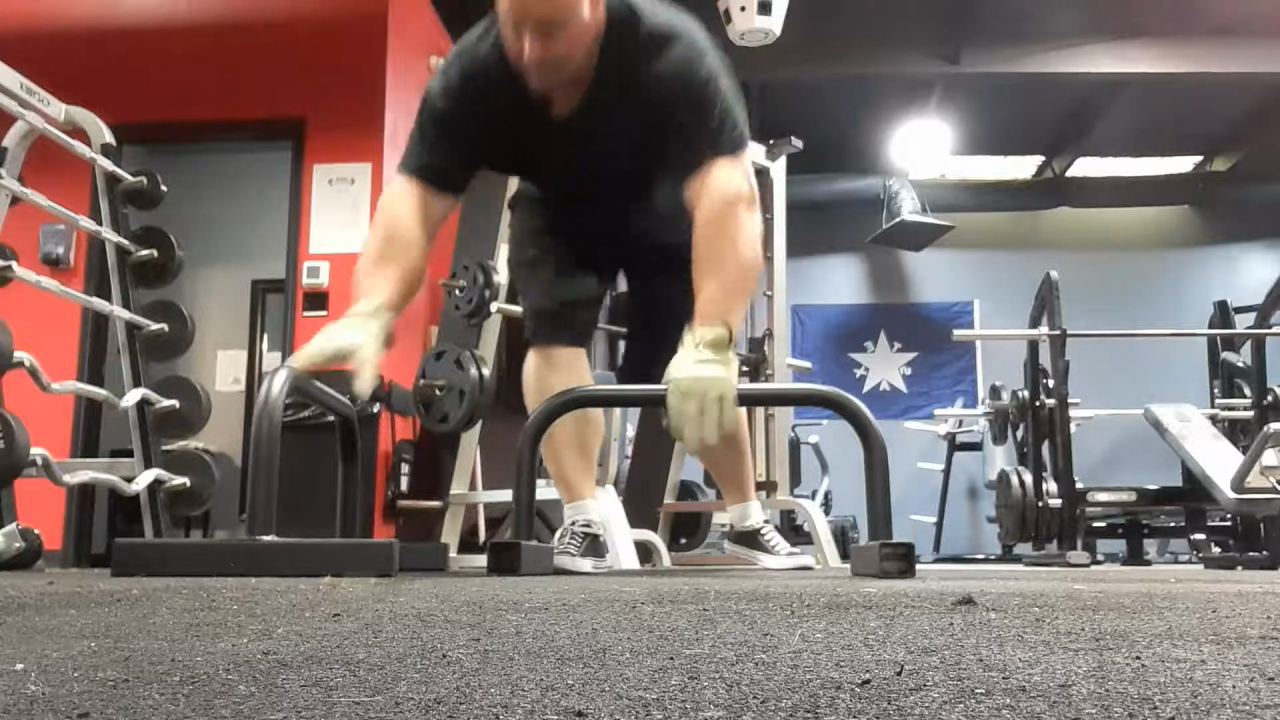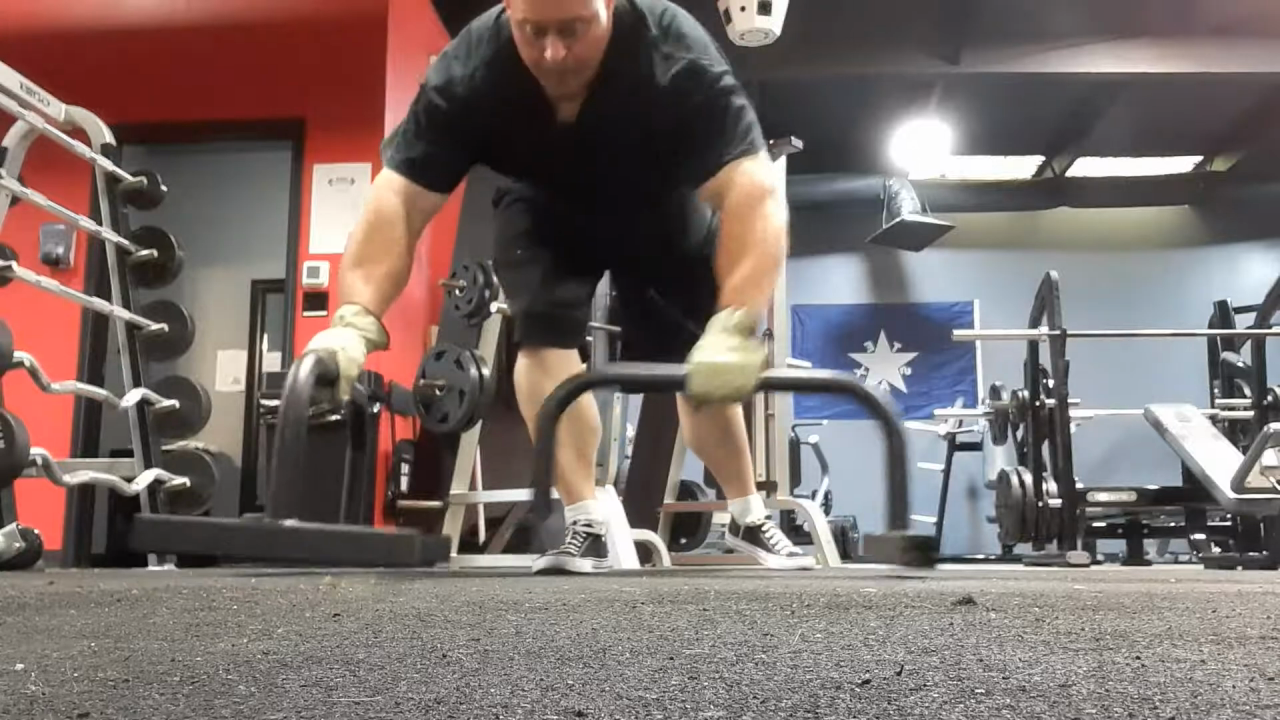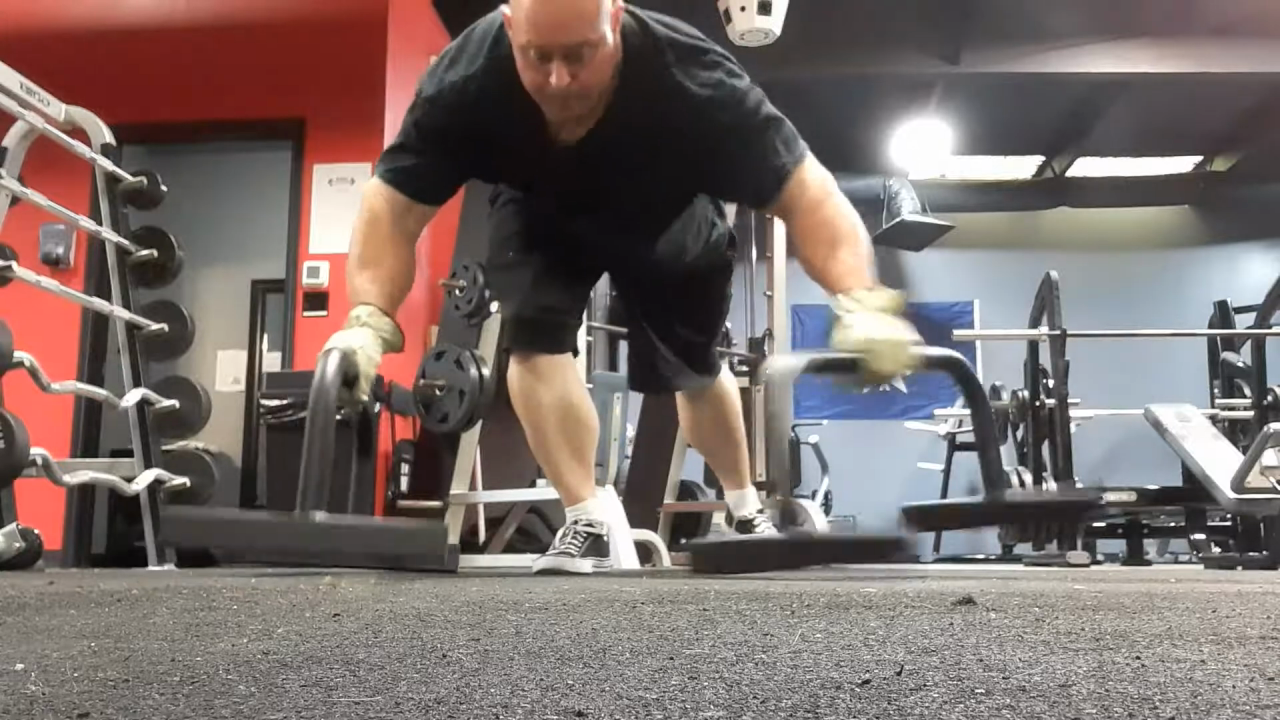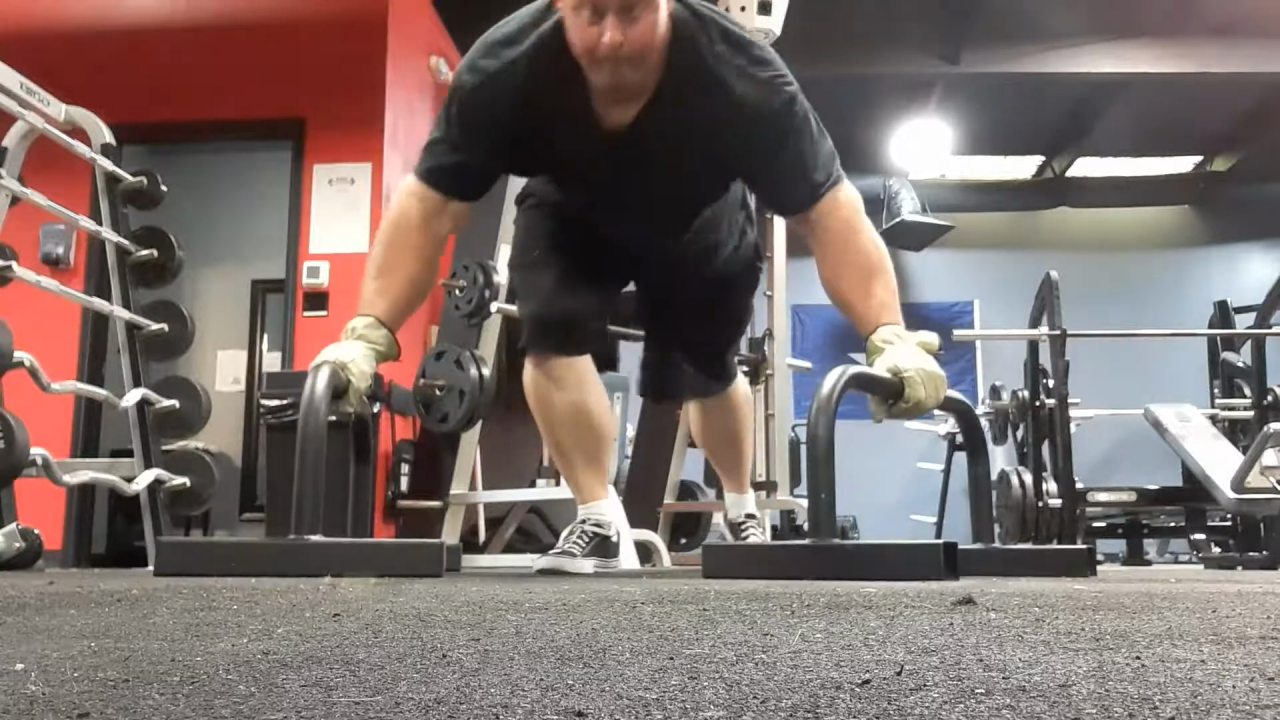
dt=0.3s
person 1, frame 1
left shoulder: (671, 54)
right shoulder: (474, 74)
left elbow: (730, 201)
right elbow: (414, 198)
left wrist: (710, 339)
right wrist: (368, 318)
left hip: (669, 210)
right hip: (557, 209)
left knee: (697, 369)
right knee: (554, 332)
left ankle: (747, 521)
right ankle: (582, 525)
person 1, frame 2
left shoulder: (674, 55)
right shoulder: (468, 73)
left elbow: (749, 193)
right elbow: (400, 200)
left wrist: (735, 329)
right wrist: (354, 322)
left hip: (666, 213)
right hip: (547, 209)
left knee: (699, 362)
right knee: (543, 333)
left ankle: (749, 519)
right ankle: (585, 524)
person 1, frame 3
left shoulder: (692, 78)
right shoulder: (466, 81)
left elbow: (804, 191)
right elbow: (393, 207)
left wrist: (864, 303)
right wrist: (369, 322)
left hip: (672, 222)
right hip: (543, 217)
left knee: (694, 367)
right knee: (534, 338)
left ankle: (747, 512)
right ankle: (587, 524)
person 1, frame 4
left shoulder: (740, 74)
right shoulder: (505, 67)
left elbow: (829, 214)
right elbow: (427, 208)
left wrist: (890, 337)
right wrist: (368, 334)
left hip: (698, 227)
right hip: (571, 217)
left knee: (710, 372)
right knee: (553, 340)
left ankle: (741, 511)
right ankle: (595, 524)
